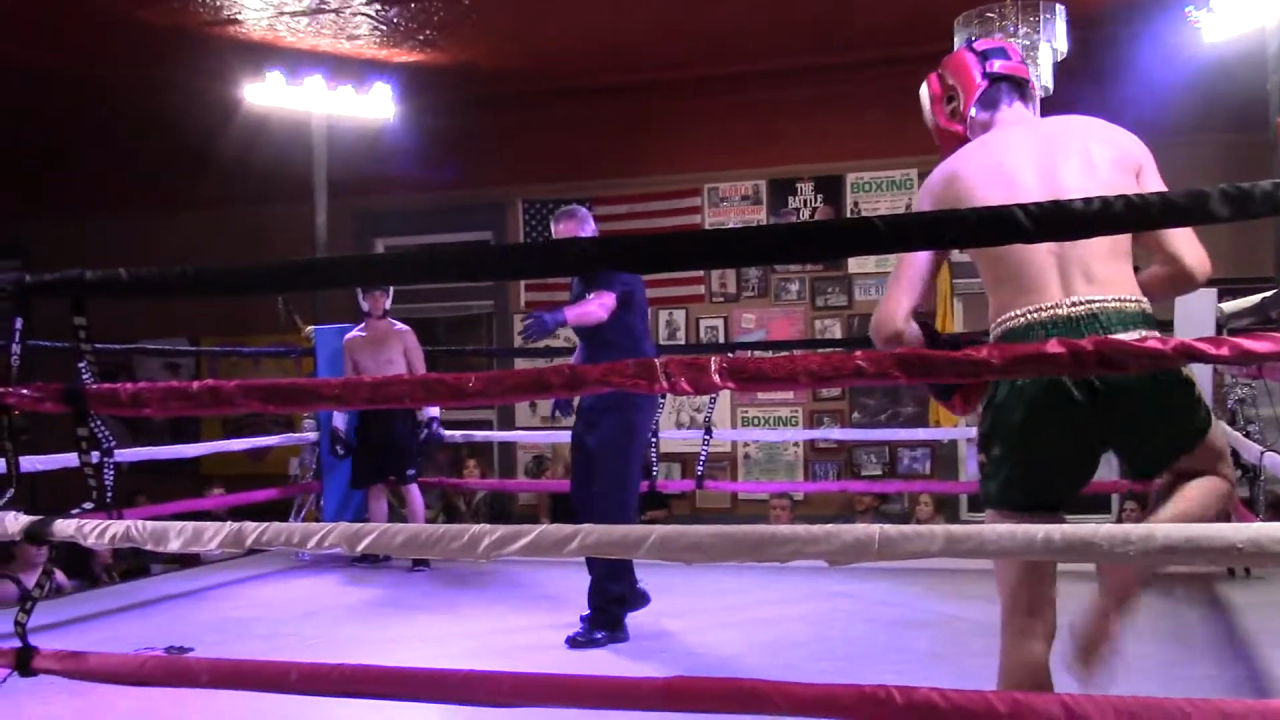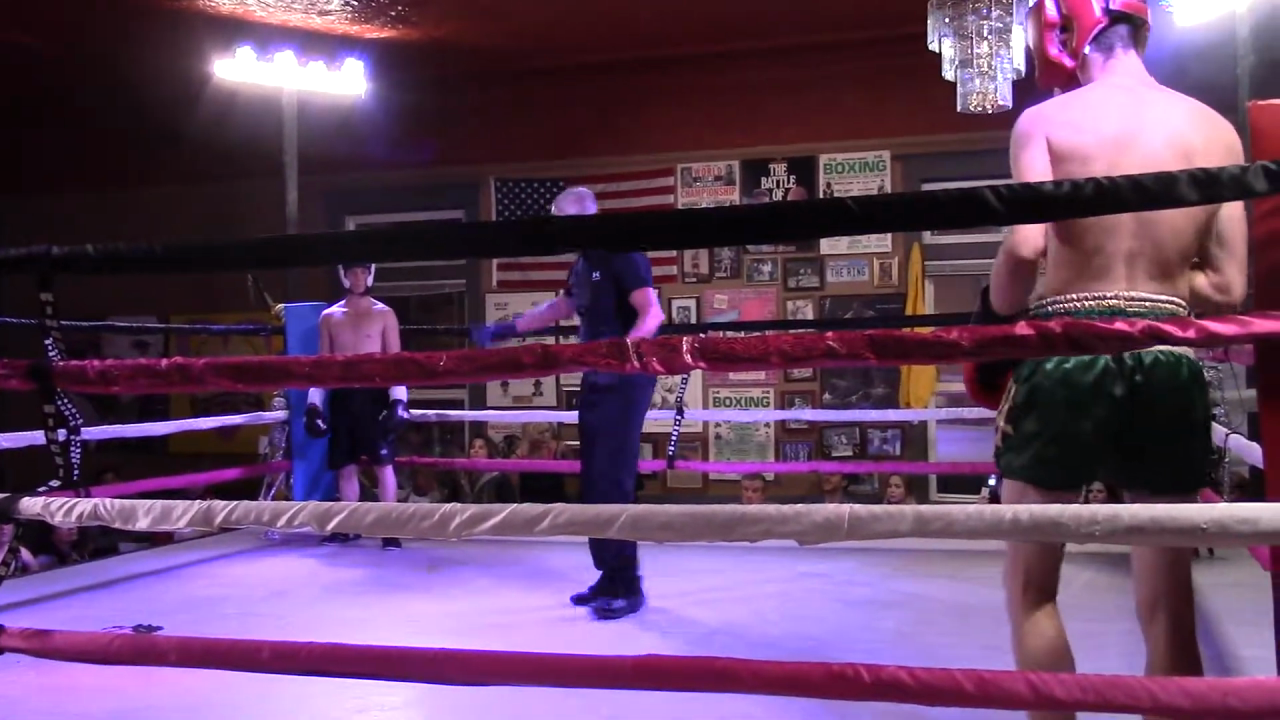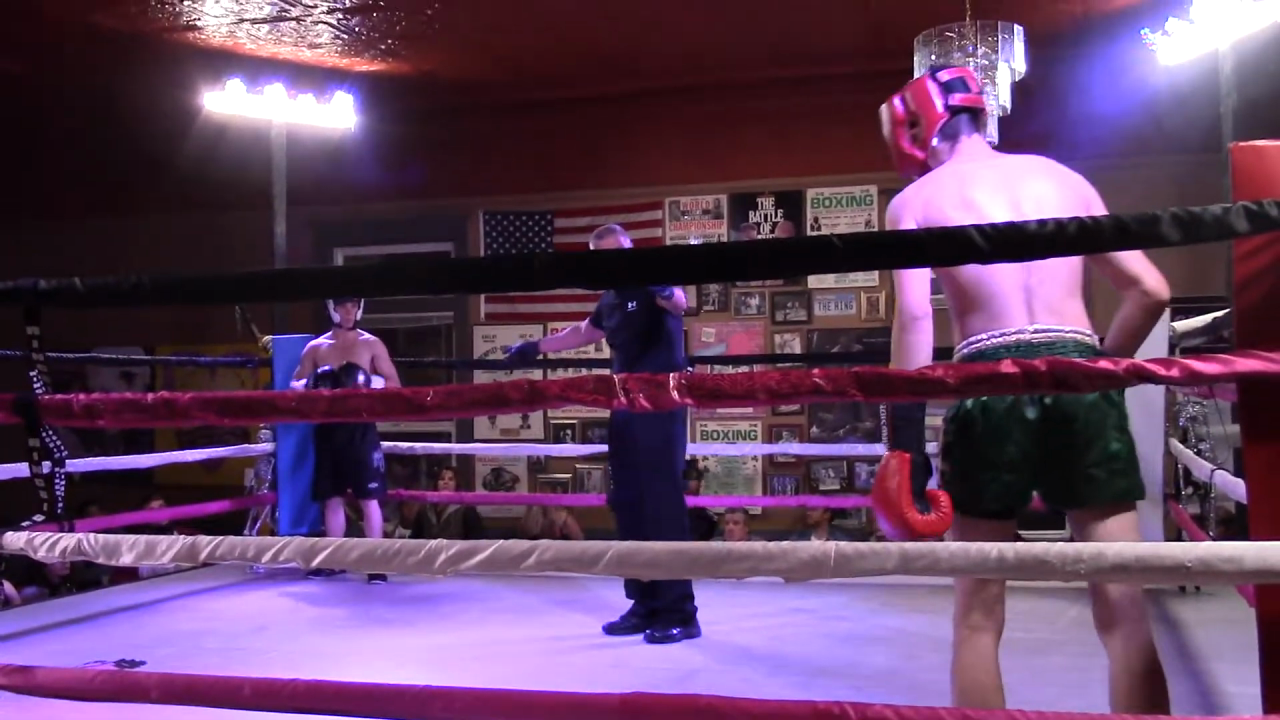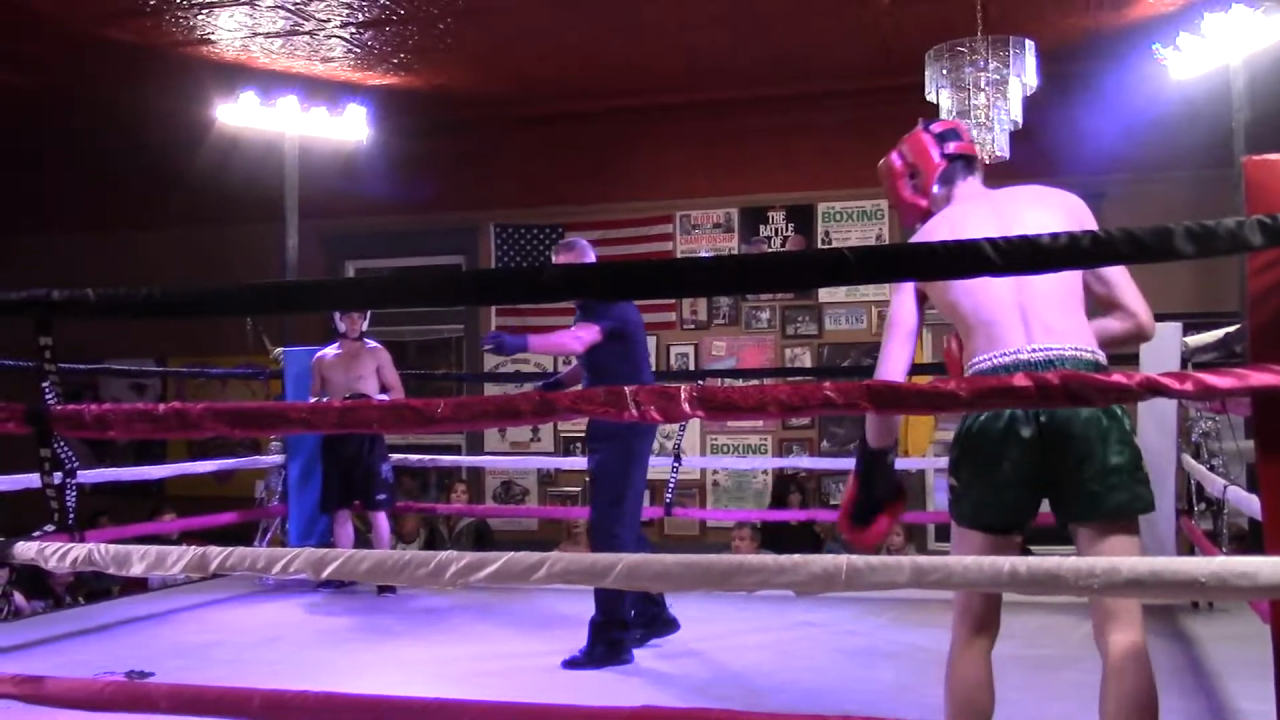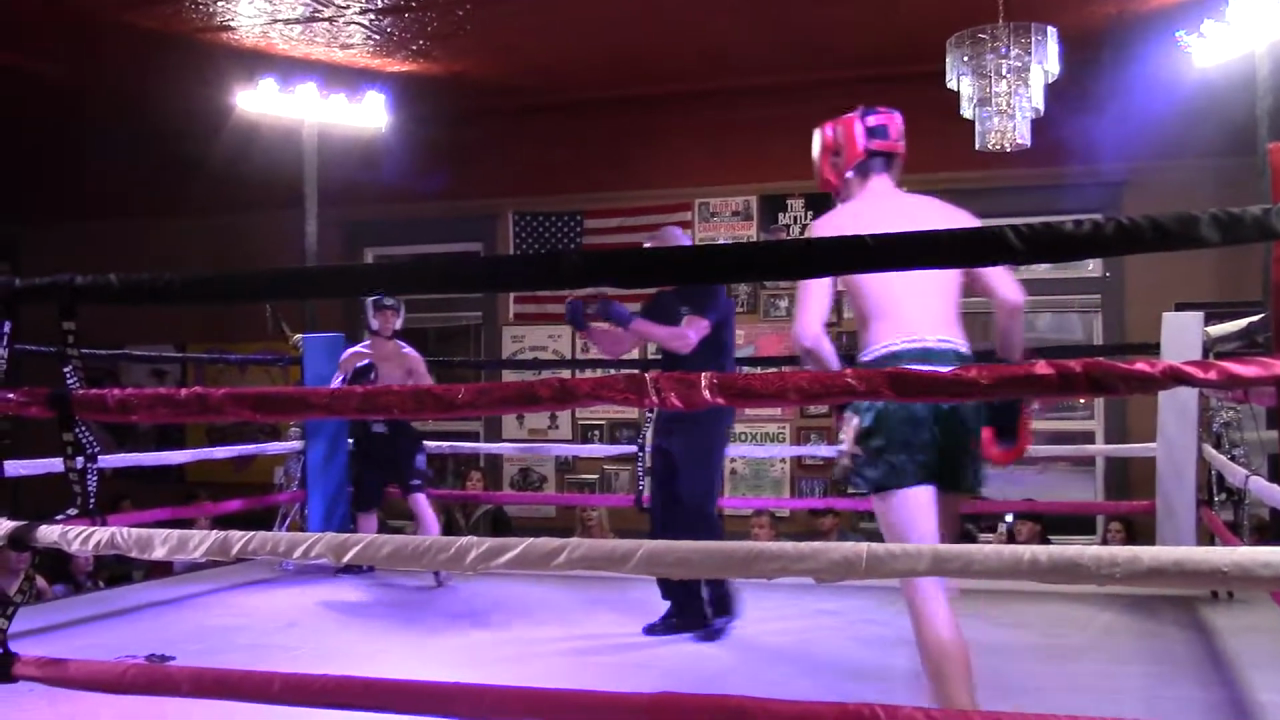
dt=1s
person 1, frame 1
left shoulder: (947, 177)
right shoulder: (1115, 140)
left elbow: (891, 326)
right elbow: (1190, 267)
left hip: (1029, 373)
left knee: (1026, 625)
right knee: (1213, 472)
right ankle: (1117, 588)
person 1, frame 2
left shoulder: (1046, 121)
right shoulder: (1217, 133)
left elbow: (1025, 247)
right elbow: (1228, 288)
left wrist: (998, 317)
left hip: (1067, 362)
right hip: (1169, 366)
left knee: (1030, 593)
right knee: (1167, 609)
person 1, frame 3
left shoulder: (915, 199)
right shoulder: (1065, 180)
left elbow: (914, 315)
right elbow: (1151, 289)
left wrist: (904, 439)
left hip: (991, 391)
right hip: (1082, 386)
left knee: (977, 620)
right knee: (1124, 617)
person 1, frame 4
left shoulder: (924, 247)
right shoulder: (1064, 204)
left elbow: (890, 380)
right elbow: (1139, 320)
left wrist: (875, 469)
left hip: (995, 411)
right hip: (1084, 401)
left knee: (974, 626)
right knee: (1121, 628)
person 1, frame 5
left shoulder: (833, 225)
right shoulder: (952, 216)
left elbow: (807, 335)
right elbow: (1010, 299)
left knee: (924, 584)
right knee: (938, 571)
right ankle: (958, 709)
person 2, frame 1
left shoulder: (616, 271)
right shoulder: (580, 281)
left elbow: (599, 309)
left wrist: (558, 317)
left hip: (626, 398)
right hip: (595, 398)
left knee: (612, 503)
right knee: (584, 497)
left ankle: (609, 618)
right ankle: (624, 590)
person 2, frame 2
left shoulder: (624, 256)
right shoulder: (584, 262)
left elbow: (652, 312)
right elbow: (560, 307)
right wrist: (507, 327)
left hip: (624, 378)
right hip: (597, 378)
left knee: (611, 477)
right knee: (598, 477)
left ankle: (625, 585)
right ankle: (614, 581)
person 2, frame 3
left shoulder: (651, 286)
right shoulder: (609, 299)
left elbow: (679, 302)
right elbow: (583, 333)
left wrist: (665, 292)
right wrist: (536, 347)
left hip: (660, 408)
right hip: (625, 409)
left knee: (663, 507)
right knee: (628, 508)
left ankle: (680, 614)
right ankle: (647, 606)
person 2, frame 4
left shoulder: (610, 305)
right shoulder: (588, 310)
left elbow: (574, 341)
left wrist: (520, 342)
right wrist: (558, 384)
left hip: (627, 424)
right hip: (608, 424)
left knee: (609, 528)
right knee: (622, 524)
left ankle: (611, 640)
right ankle: (652, 614)
person 2, frame 5
left shoulder: (710, 293)
right shoulder: (661, 302)
left elbow: (685, 340)
right elbow: (619, 346)
left wrist: (628, 320)
right wrist: (586, 327)
left hip: (705, 413)
right hip: (670, 414)
left knee: (696, 507)
right knee: (665, 511)
left ankle: (720, 603)
right ankle: (685, 608)
person 3, frame 1
left shoulder: (403, 334)
right shoulder: (351, 341)
left elbow: (421, 377)
left wrist: (433, 418)
right wrist: (338, 426)
left hip: (399, 415)
right hip: (368, 418)
left knee: (408, 484)
right knee: (374, 486)
person 3, frame 2
left shoulder: (384, 314)
right shoulder: (329, 317)
left wrist: (398, 400)
right wrist: (314, 402)
left hip: (373, 395)
right hip: (341, 396)
left knee: (383, 463)
right knee: (345, 466)
person 3, frame 3
left shoulder: (372, 344)
right shoulder: (315, 348)
left elbow: (395, 385)
right elbow: (294, 386)
left wrist: (367, 380)
right wrist: (311, 384)
left hip: (360, 427)
right hip: (328, 428)
left knee: (369, 498)
right knee: (332, 498)
person 3, frame 4
left shoulder: (376, 353)
right shoulder: (322, 359)
left elbow: (398, 393)
right elbow: (313, 397)
left wrist: (372, 400)
right wrist: (320, 405)
left hip: (367, 438)
right hip: (335, 439)
left knee: (377, 509)
right knee: (339, 510)
person 3, frame 5
left shoulder: (409, 357)
right shoulder: (352, 357)
right wrist: (350, 380)
left hip: (400, 435)
right hip: (368, 438)
left knee: (417, 498)
right knee: (365, 505)
